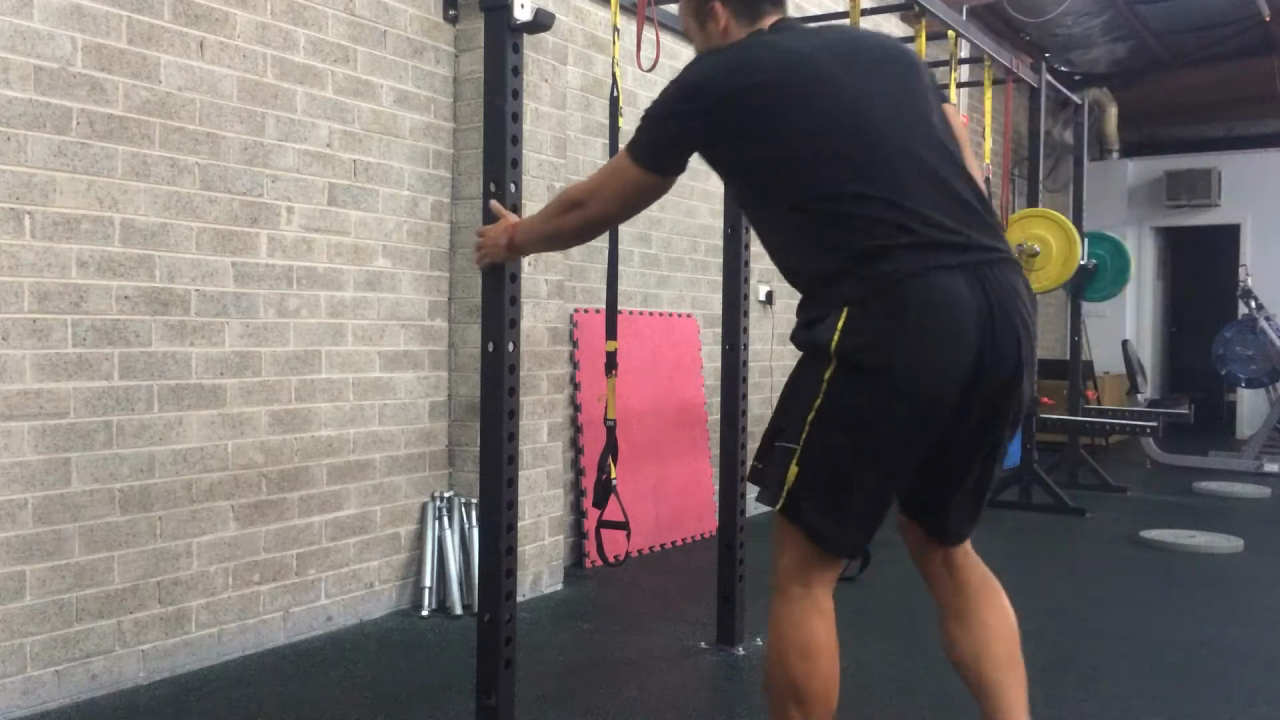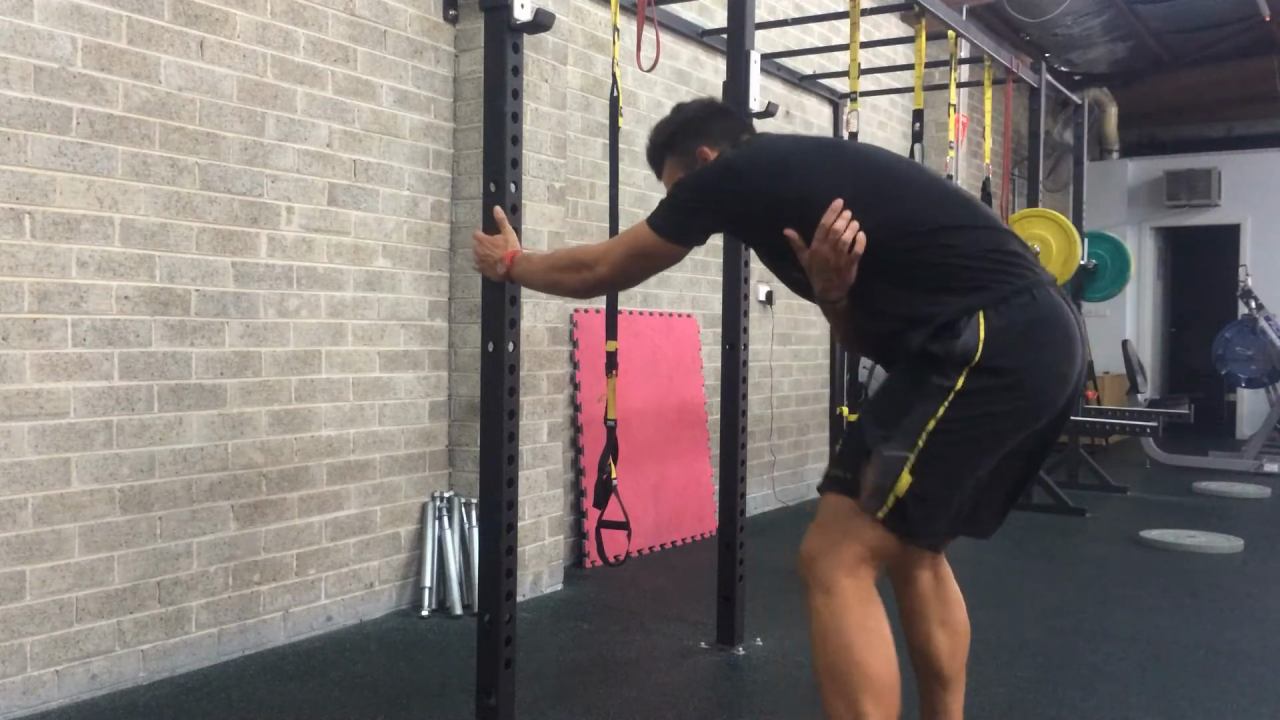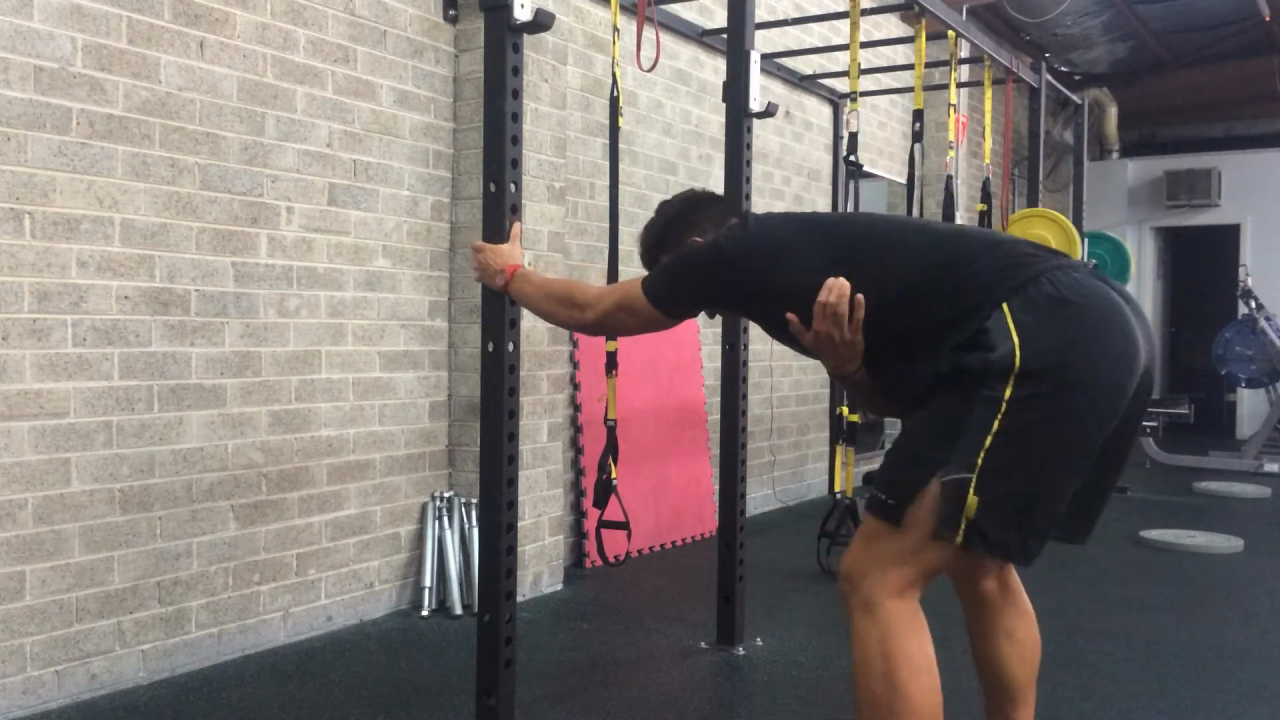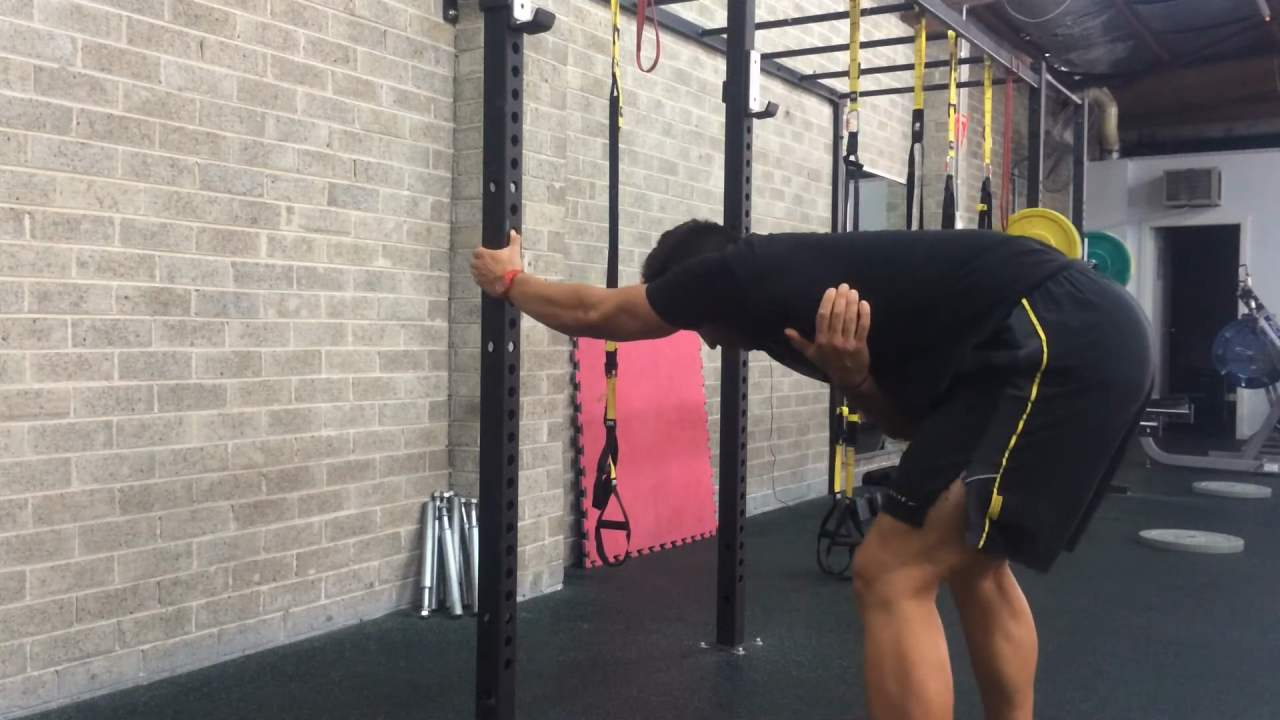
dt=0.7s
person 1, frame 1
left shoulder: (716, 81)
left elbow: (591, 209)
right elbow: (971, 187)
left wrist: (513, 237)
left hip: (896, 319)
right hip: (1000, 303)
left knee: (801, 570)
right knee: (945, 551)
person 1, frame 2
left shoulder: (735, 174)
right shoulder: (809, 175)
left elbow: (602, 270)
right elbow: (879, 338)
left wrist: (509, 261)
right wrist: (837, 297)
left hip: (992, 339)
right hip: (1042, 333)
left knee: (836, 562)
right knee: (912, 547)
person 1, frame 3
left shoulder: (732, 255)
right shoulder: (803, 251)
left elbow: (596, 311)
right elbow: (911, 396)
left wrist: (509, 273)
right wrist: (847, 367)
left hip: (1046, 339)
right hip: (1103, 327)
left knee: (878, 580)
right knee: (979, 562)
person 1, frame 4
left shoulder: (737, 274)
right shoulder: (799, 277)
left elbow: (593, 314)
right elbow: (918, 419)
left wrist: (509, 279)
right wrist: (855, 378)
left hip: (1056, 341)
right hip: (1098, 328)
left knee: (892, 578)
right knee: (973, 563)
